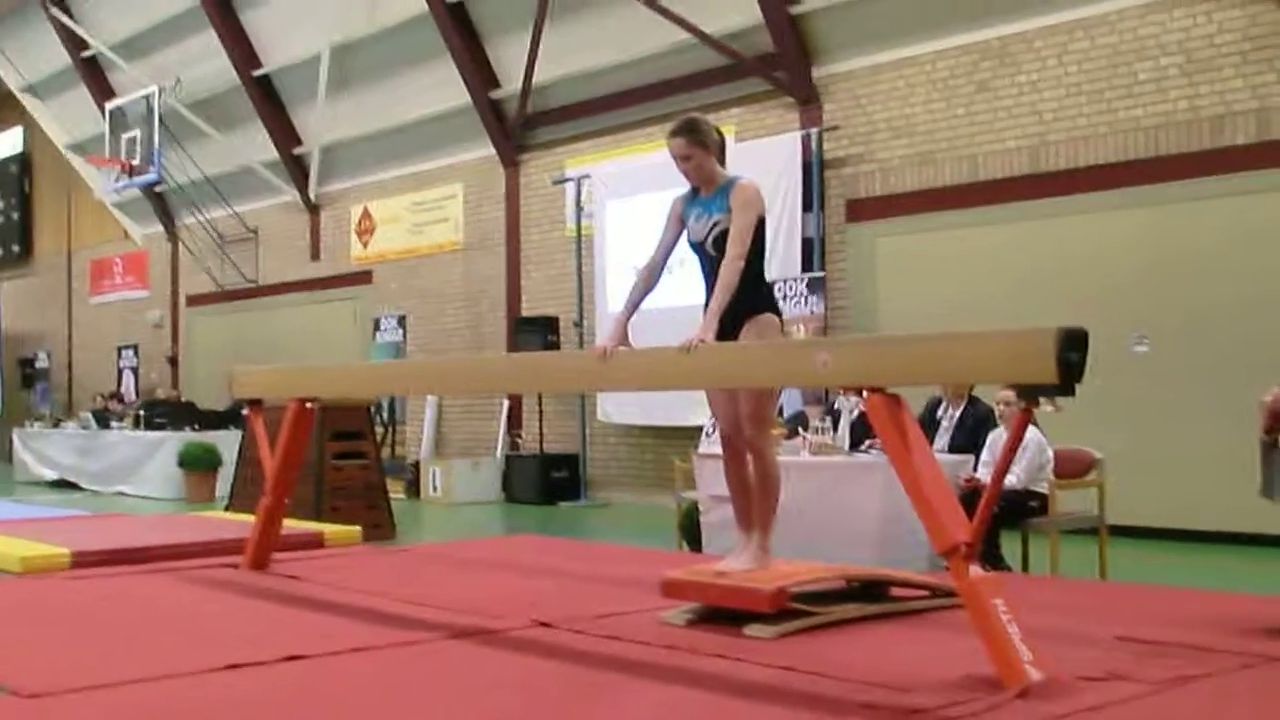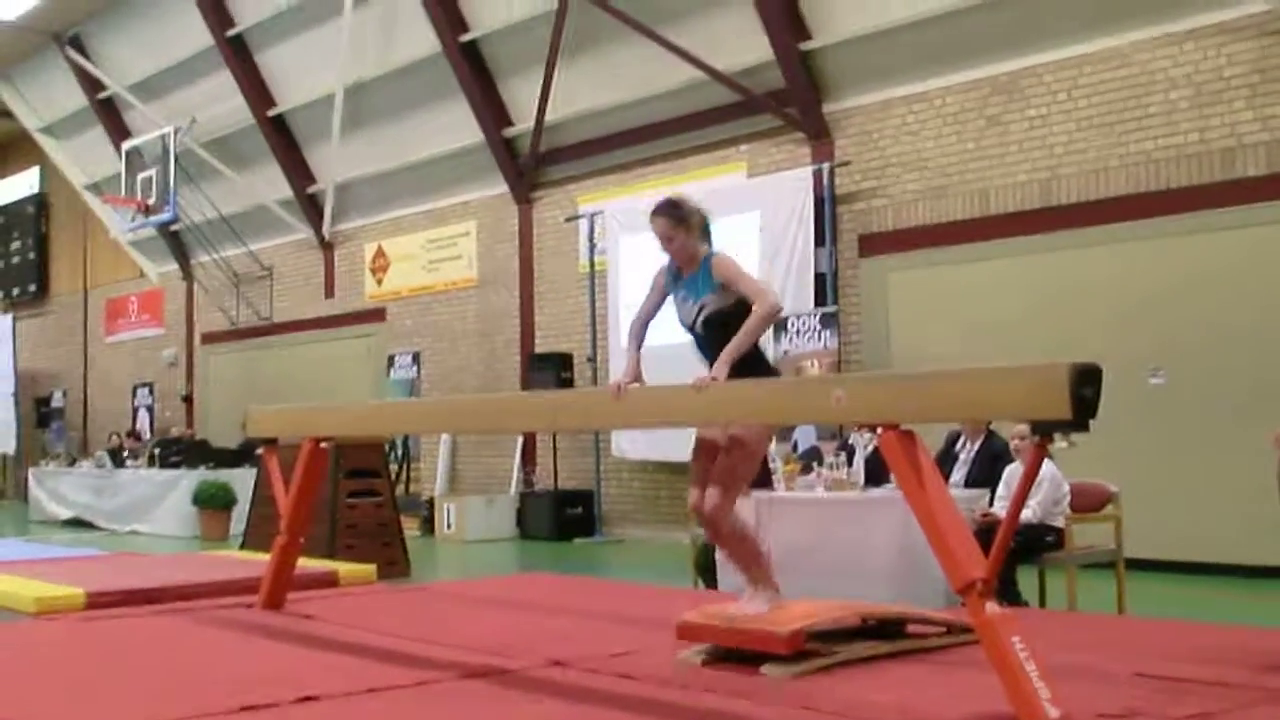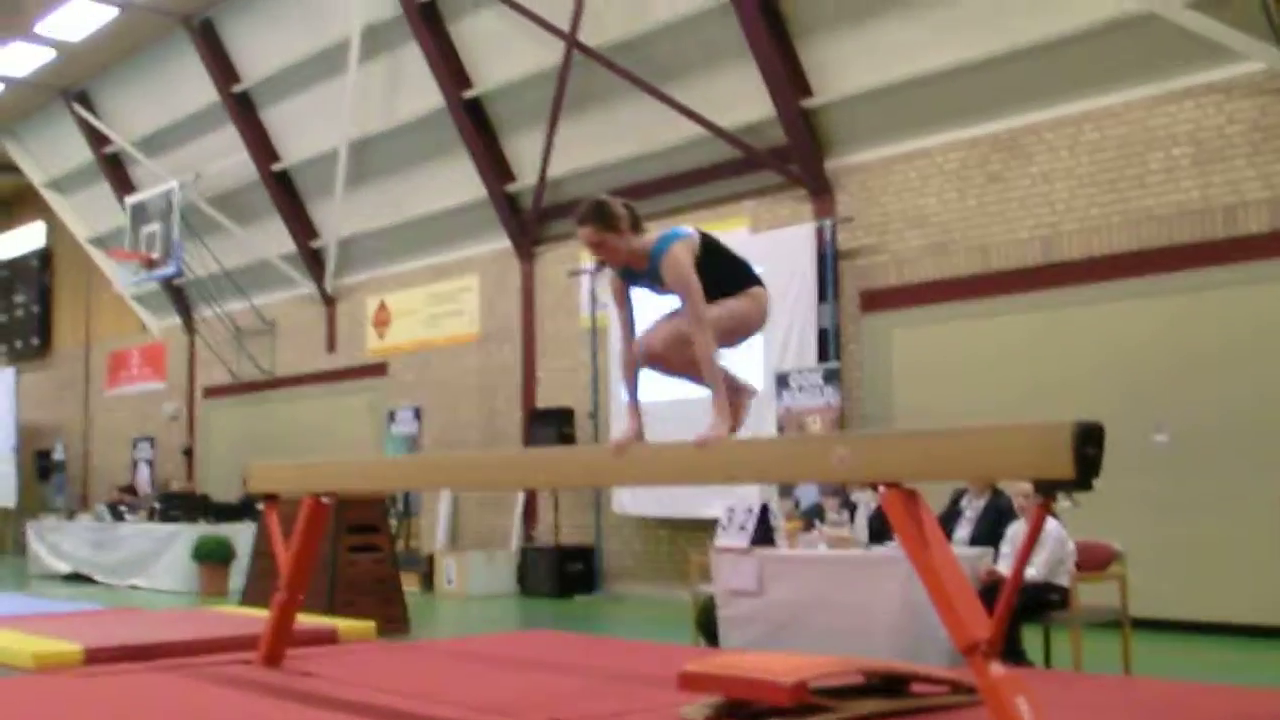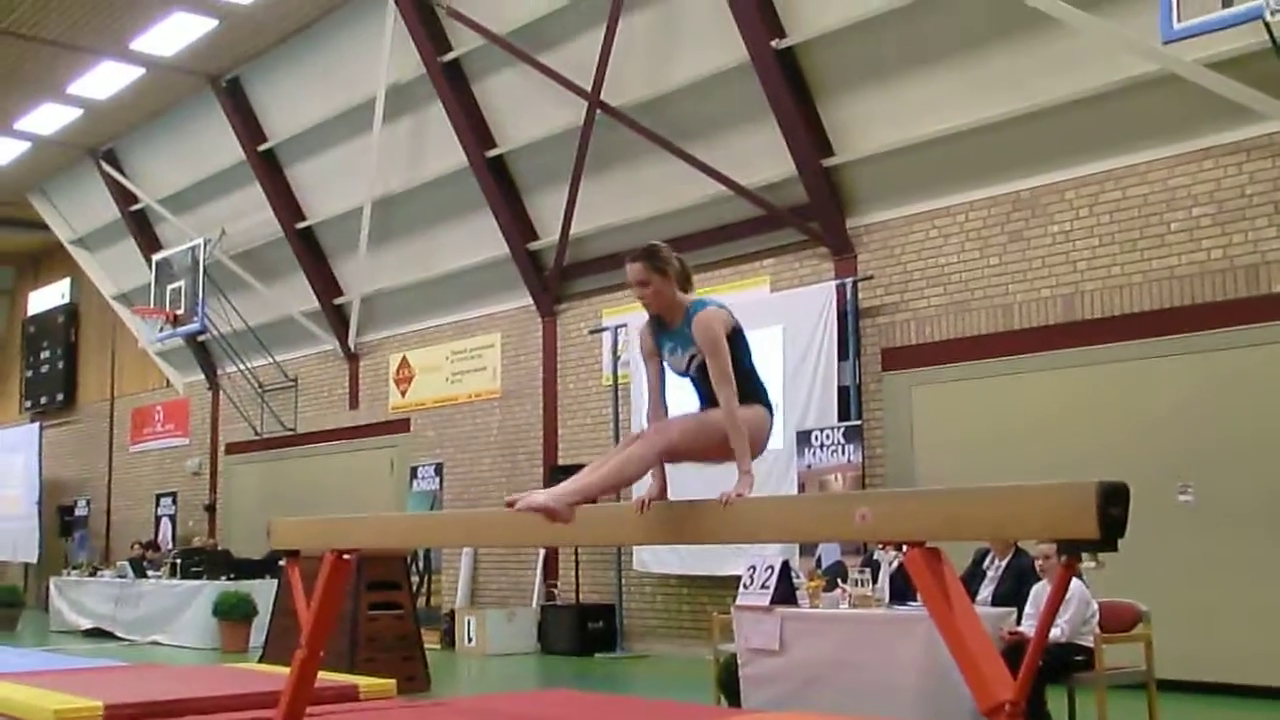
dt=0.5s
person 1, frame 1
left shoulder: (743, 192)
right shoulder: (683, 204)
left elbow: (735, 259)
right elbow: (655, 266)
left wrist: (708, 324)
right wrist: (621, 324)
left hip: (756, 317)
right hip: (717, 323)
left knee: (755, 435)
right knee: (729, 438)
left ankle: (761, 545)
right ankle: (746, 541)
person 1, frame 2
left shoulder: (718, 265)
right shoulder: (668, 276)
left elbow: (769, 305)
right elbow: (640, 322)
left wrist: (723, 363)
right wrist: (632, 366)
left knee: (716, 505)
right knee: (699, 503)
left ankle: (766, 589)
right ankle: (758, 586)
person 1, frame 3
left shoulder: (670, 254)
right shoulder: (620, 273)
left elbow: (702, 332)
right elbow: (628, 346)
left wrist: (721, 414)
right wrist: (634, 418)
left hip: (747, 299)
right hip: (714, 301)
left knee: (657, 346)
right knee: (643, 347)
left ankle: (734, 392)
right ankle: (731, 391)
person 1, frame 4
left shoulder: (706, 318)
right shoulder: (651, 332)
left elbow: (727, 394)
right elbow: (657, 402)
left wrist: (745, 473)
right wrist: (658, 479)
left hip: (750, 417)
right hip: (717, 423)
left knee: (659, 439)
right knee: (635, 446)
left ankle: (565, 496)
